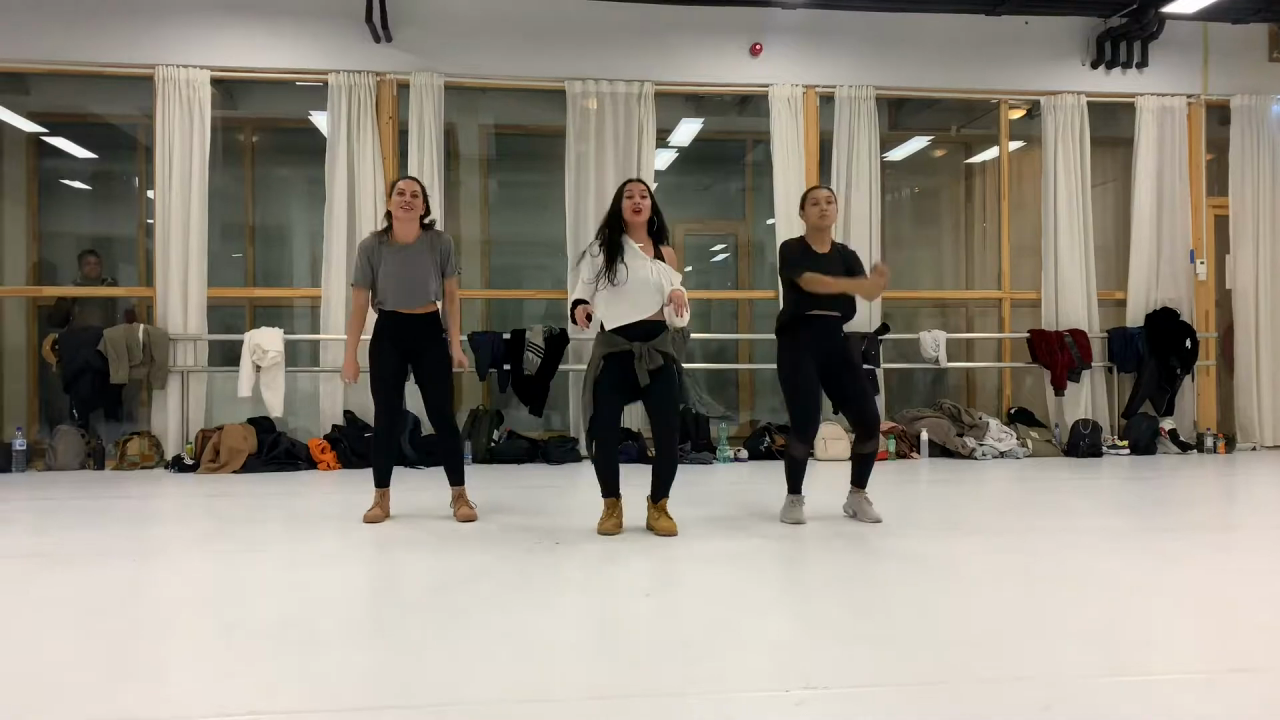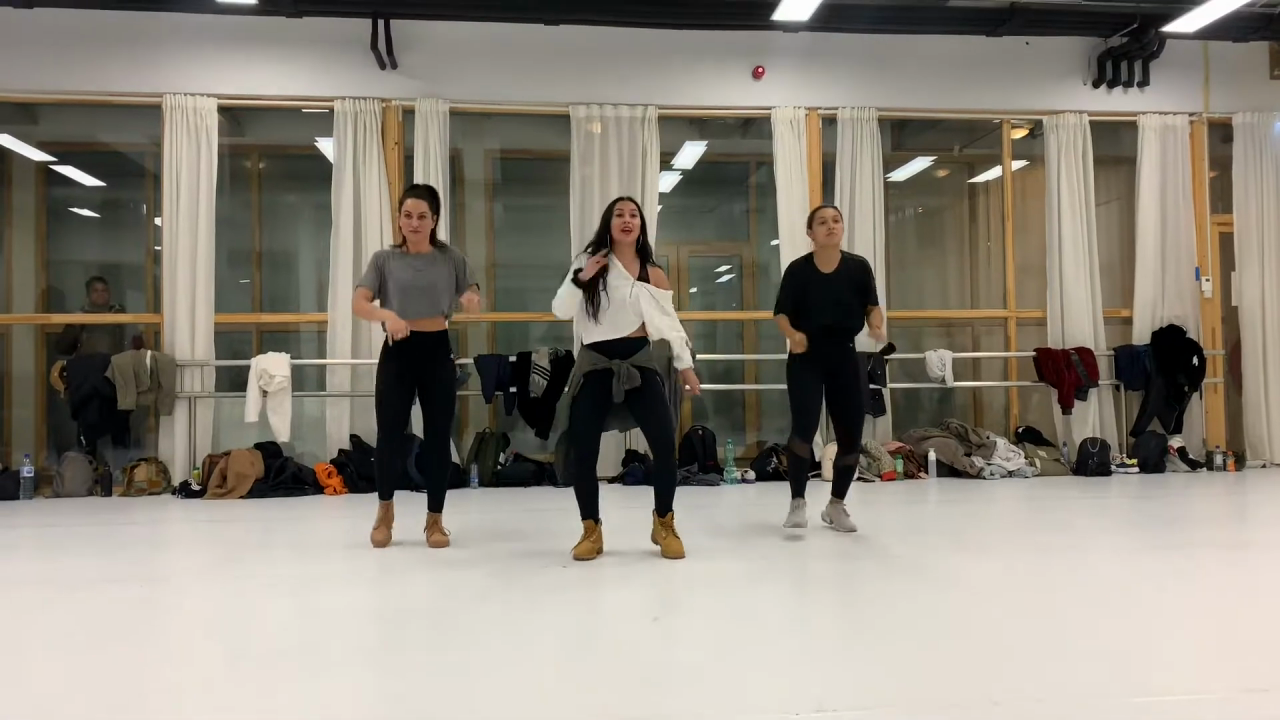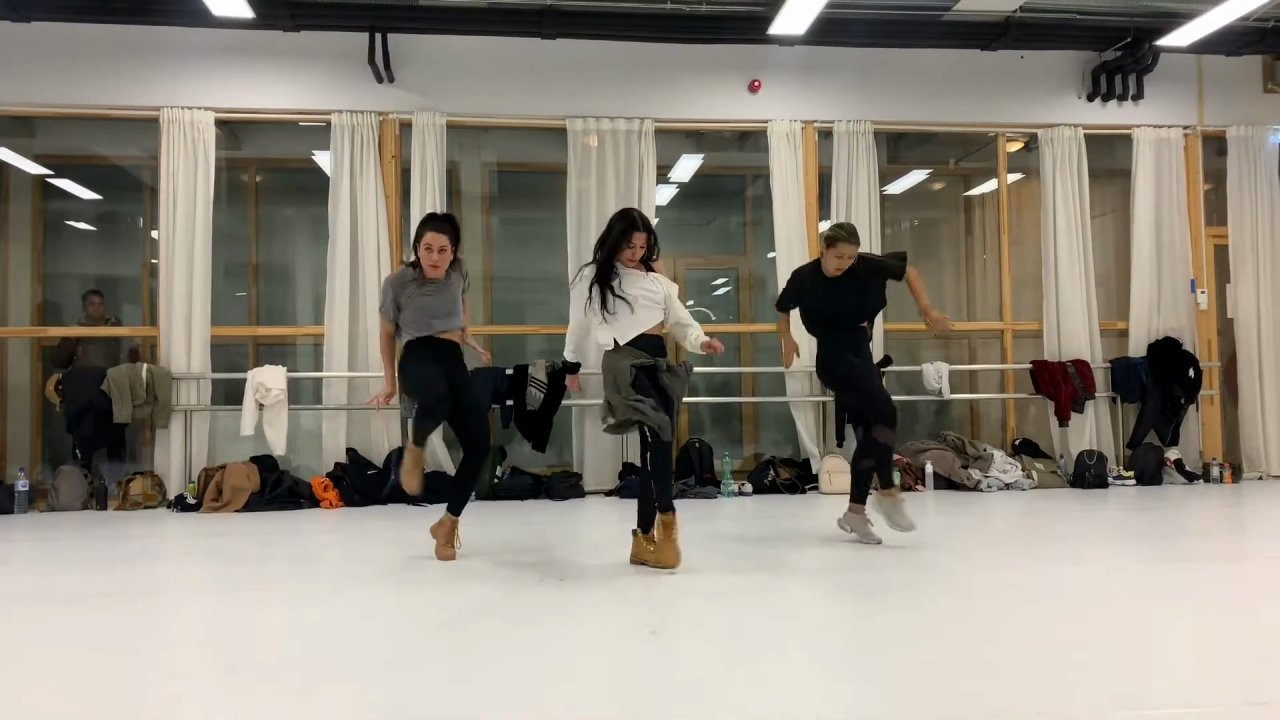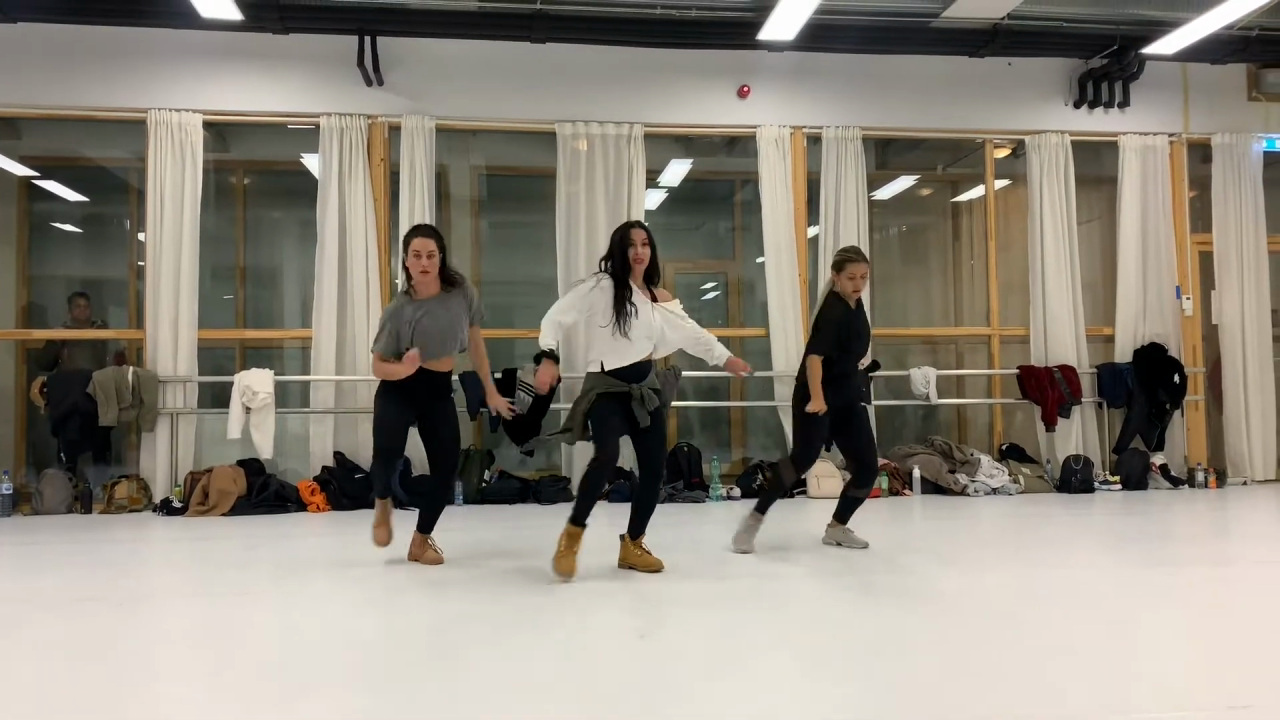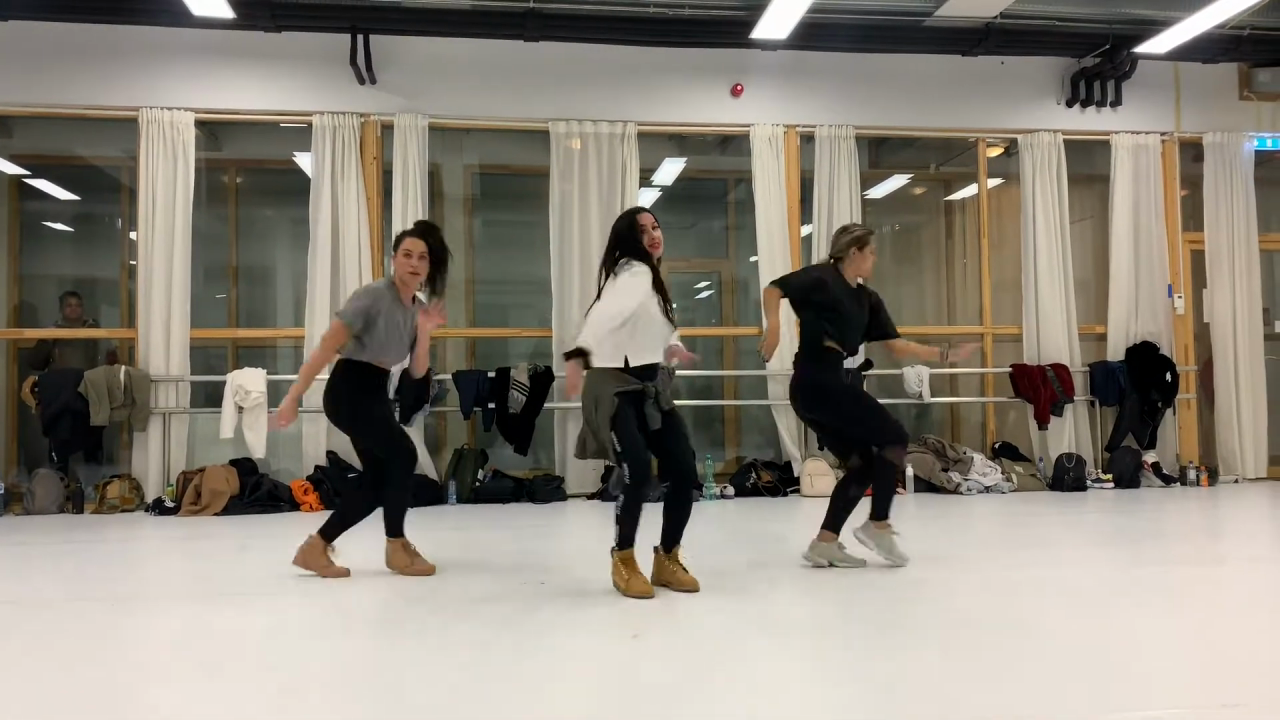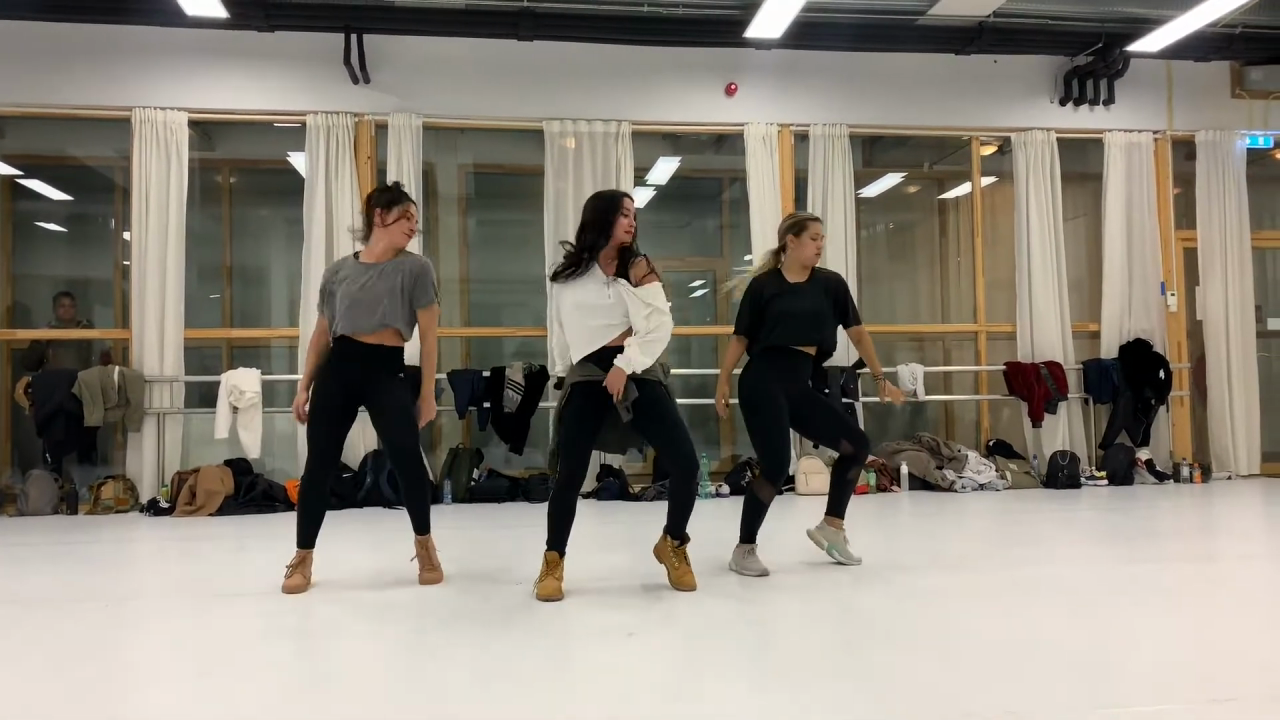
dt=0.7s
person 1, frame 1
left shoulder: (666, 254)
right shoulder: (601, 248)
left elbow: (676, 318)
right elbow: (582, 291)
left wrist: (679, 301)
right wrist: (579, 307)
left hip: (657, 346)
right hip: (614, 347)
left knee: (668, 433)
right knee: (605, 433)
left ankle: (658, 506)
right ankle: (612, 505)
person 1, frame 2
left shoulder: (654, 274)
right shoulder: (590, 261)
left elbow: (668, 320)
right elbow: (560, 308)
left wrist: (684, 364)
right wrist: (582, 277)
left hip: (639, 362)
right hip: (595, 364)
left knee: (665, 444)
right knee: (581, 453)
left ankle: (664, 524)
right ankle: (591, 530)
person 1, frame 3
left shoulder: (654, 274)
right shoulder: (593, 276)
left elbow: (677, 316)
right elbow: (579, 324)
left wrist: (700, 341)
right wrist: (572, 365)
left hip: (659, 363)
right hip: (626, 362)
left knee: (655, 446)
right knee: (659, 436)
left ankle: (645, 538)
right ankle: (665, 520)
person 1, frame 4
left shoulder: (659, 297)
right shoulder: (599, 287)
left elbow: (689, 333)
right elbow: (557, 317)
left wrist: (724, 356)
right wrist: (548, 357)
left hip: (645, 387)
right hip: (605, 387)
left knee: (654, 470)
right knee: (606, 459)
left ankle: (632, 544)
right ankle: (571, 535)
person 1, frame 5
left shoulder: (654, 280)
right shoulder: (631, 272)
right elbow: (608, 311)
left wrist: (672, 347)
right wrist: (579, 353)
left hip: (653, 388)
right hip: (614, 385)
left knee: (685, 474)
right knee: (639, 474)
left ankle: (667, 559)
right ankle: (623, 558)
person 1, frame 6
left shoulder: (638, 266)
right shoulder: (568, 274)
left elbow: (658, 328)
right elbow: (561, 332)
left wrist: (626, 366)
right wrist: (563, 379)
left hip: (638, 372)
right hip: (587, 376)
left knee: (685, 463)
right knee: (570, 474)
left ankle: (672, 545)
right ankle: (553, 562)
person 2, frame 1
left shoulder: (440, 242)
right shoulder: (371, 246)
left elbow: (450, 292)
right elbow: (359, 302)
left wrist: (455, 339)
right wrist: (351, 354)
left hip: (430, 331)
right hip: (389, 333)
left knee: (443, 415)
right knee: (387, 416)
left ankle: (459, 495)
right ankle: (381, 497)
person 2, frame 2
left shoulder: (451, 258)
right shoulder: (384, 259)
left elbow: (472, 295)
right elbow: (359, 304)
left wrist: (472, 300)
right wrist: (385, 313)
left hip: (437, 351)
right hip: (398, 352)
left knee: (437, 439)
right knee: (391, 437)
left ankle: (434, 520)
right ankle: (385, 512)
person 2, frame 3
left shoulder: (458, 273)
right shoulder: (398, 282)
right elbow: (387, 333)
left wrist: (467, 338)
right wrist: (389, 382)
left hip: (454, 363)
right hip: (417, 357)
left knee: (479, 446)
right knee: (434, 398)
left ankle: (446, 526)
right ankle: (414, 451)
person 2, frame 4
left shoulder: (462, 292)
right shoulder: (398, 309)
left elbow: (475, 343)
right elbow: (379, 367)
left wrist: (490, 392)
right wrist: (401, 369)
left hip: (439, 391)
right hip: (401, 388)
left knee: (446, 468)
right knee: (388, 454)
left ankle: (422, 539)
right ankle: (383, 505)
person 2, frame 5
left shoulder: (419, 308)
right shoulder: (374, 297)
left elbow: (418, 370)
right elbow: (329, 346)
left wrist: (427, 334)
right wrist: (294, 398)
left hip: (376, 391)
right hip: (350, 388)
left knee: (380, 476)
right knee: (403, 455)
left ankle: (314, 549)
right ankle: (397, 547)
person 2, frame 6
left shoulder: (416, 268)
right shoulder: (338, 271)
left elbow: (428, 333)
right elbow: (323, 332)
left wrist: (427, 392)
right wrist: (304, 387)
left hip: (387, 370)
right hip: (339, 367)
left knee: (408, 458)
right knee: (319, 464)
left ankle: (424, 547)
right ankle: (303, 559)
person 3, frame 1
left shoulder: (846, 255)
right shoulder: (792, 249)
left elbow: (867, 294)
right elbow: (808, 282)
left wrist: (878, 280)
right wrist: (855, 284)
left hip: (834, 340)
right hip: (798, 342)
left knee: (869, 421)
right knee: (806, 424)
left ankle: (858, 496)
right ankle: (793, 498)
person 3, frame 2
left shoulder: (858, 266)
right shoulder: (798, 270)
left elbow: (873, 308)
right elbow: (781, 314)
left wrist: (877, 326)
right wrist: (792, 334)
left hip: (843, 354)
right hip: (806, 355)
left knee: (851, 435)
right knee: (805, 425)
left ankle: (836, 504)
right ankle: (798, 502)
person 3, frame 3
left shoulder: (865, 266)
right shoulder: (804, 277)
left elbow: (907, 269)
right elbow: (782, 307)
left wrist: (927, 310)
right wrist: (787, 342)
left hip: (859, 353)
right hip: (833, 355)
left knee: (869, 430)
right knee: (885, 410)
left ankle: (855, 513)
right ankle: (886, 492)
person 3, frame 4
left shoulder: (855, 304)
right shoulder: (834, 309)
right elbow: (814, 354)
right wrist: (816, 397)
left hip: (848, 395)
right hip: (820, 396)
left knee: (867, 468)
right knee: (804, 457)
left ankle: (837, 527)
right ankle: (754, 519)
person 3, frame 5
left shoulder: (867, 298)
right shoulder: (822, 277)
left elbow: (896, 345)
right elbow: (773, 290)
left wrist: (946, 355)
right wrist: (773, 326)
left hip: (832, 381)
right hip: (815, 380)
left knee: (863, 463)
right knee: (895, 438)
left ankle: (825, 542)
right ankle: (878, 527)
person 3, frame 6
left shoulder: (830, 283)
right shoulder: (763, 285)
left elbow: (856, 331)
right elbow: (741, 336)
left wrist: (879, 378)
right wrist: (723, 381)
left hip: (799, 386)
right hip: (762, 382)
left knee: (856, 444)
right knee: (776, 466)
left ankle: (831, 527)
right ankle: (744, 549)
